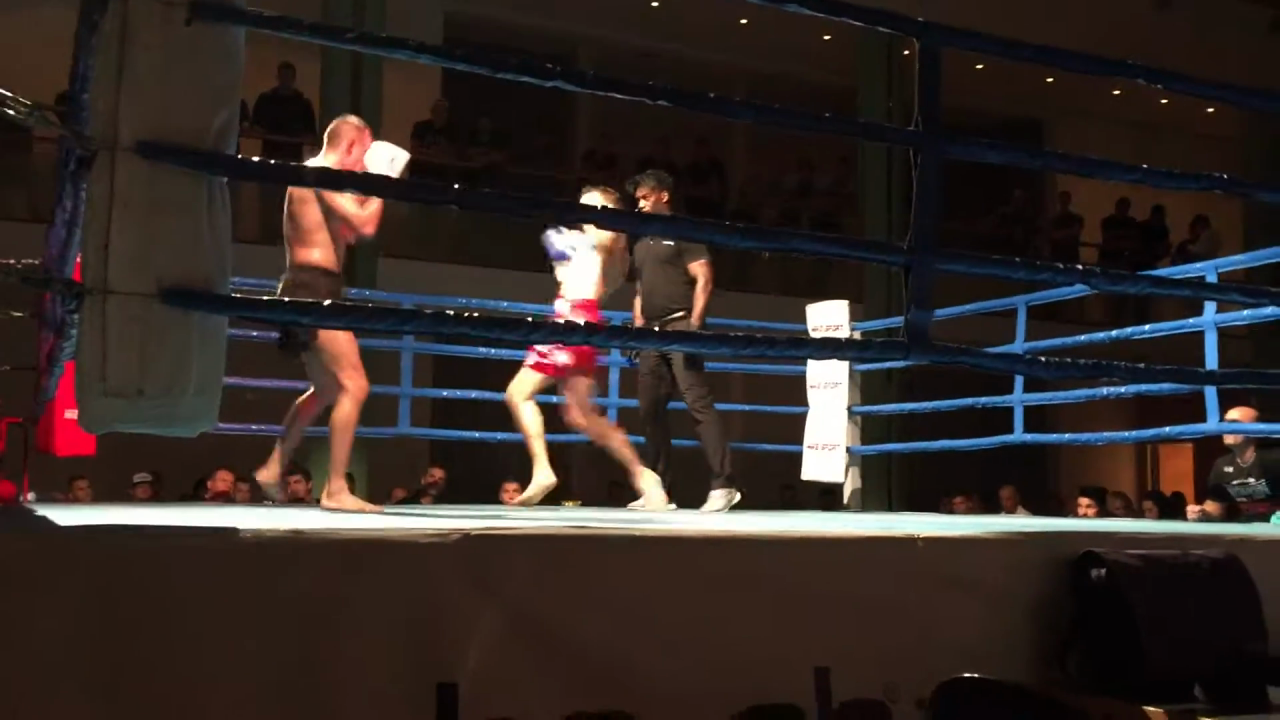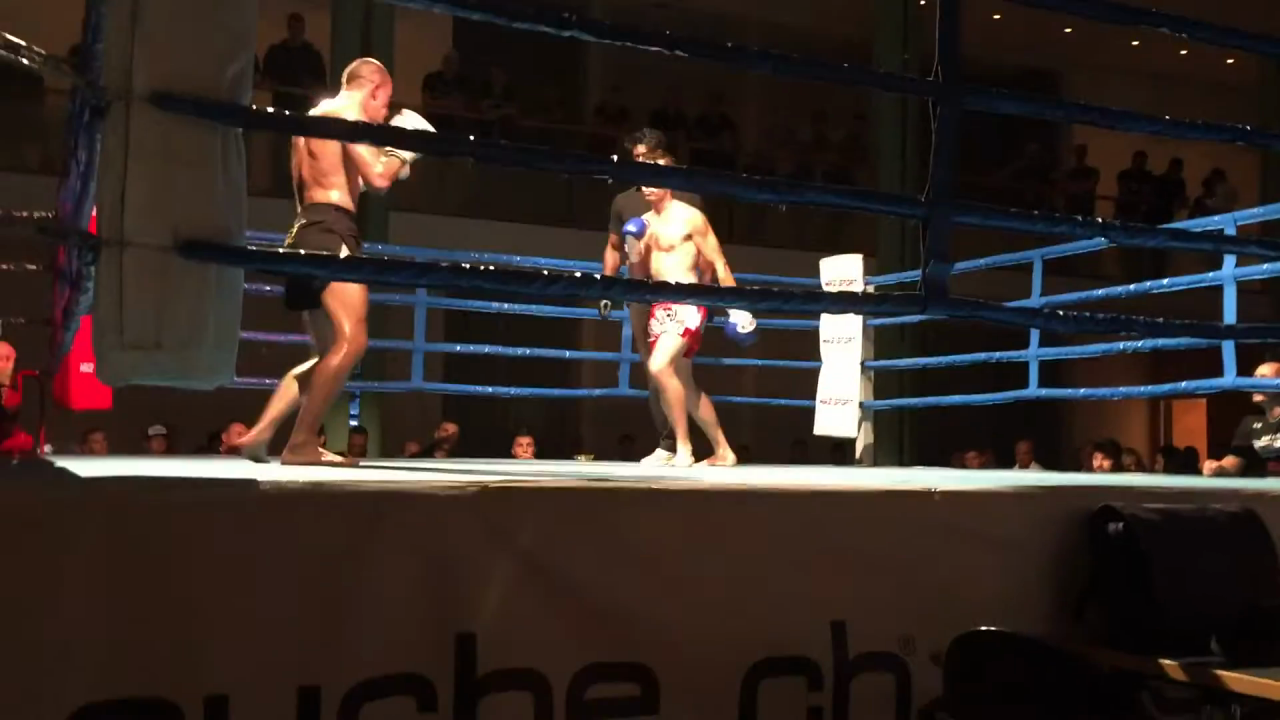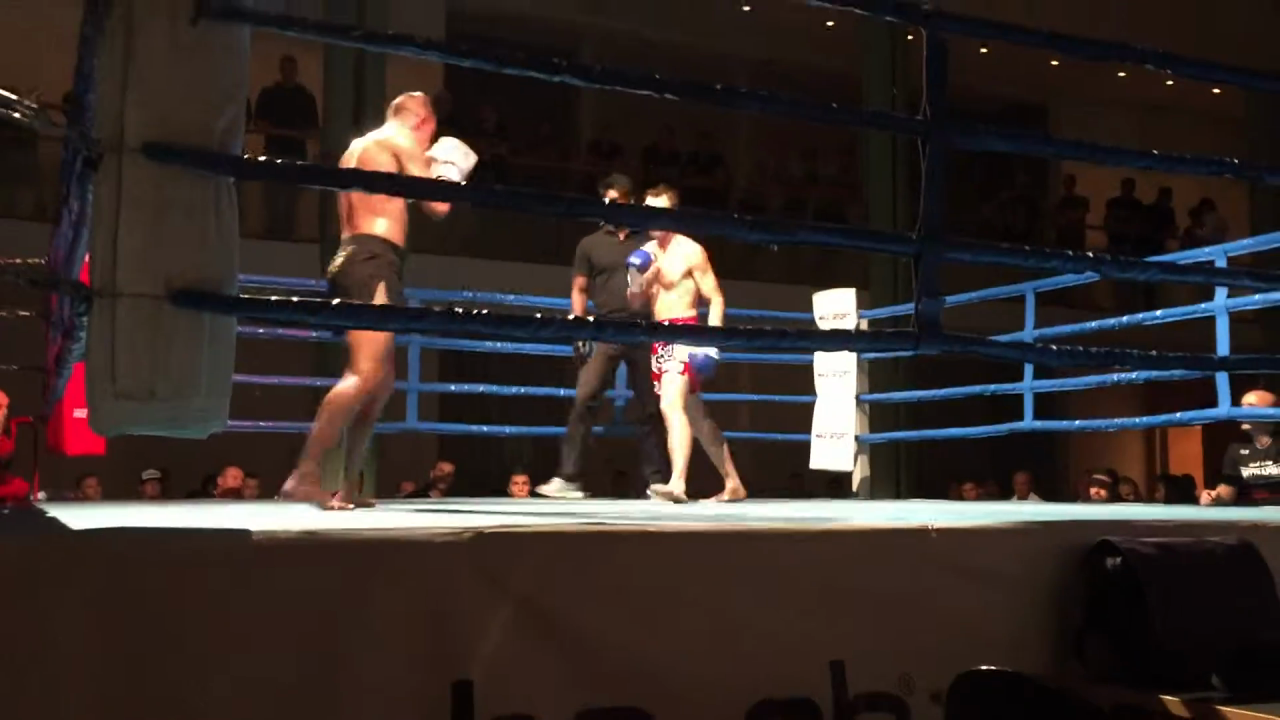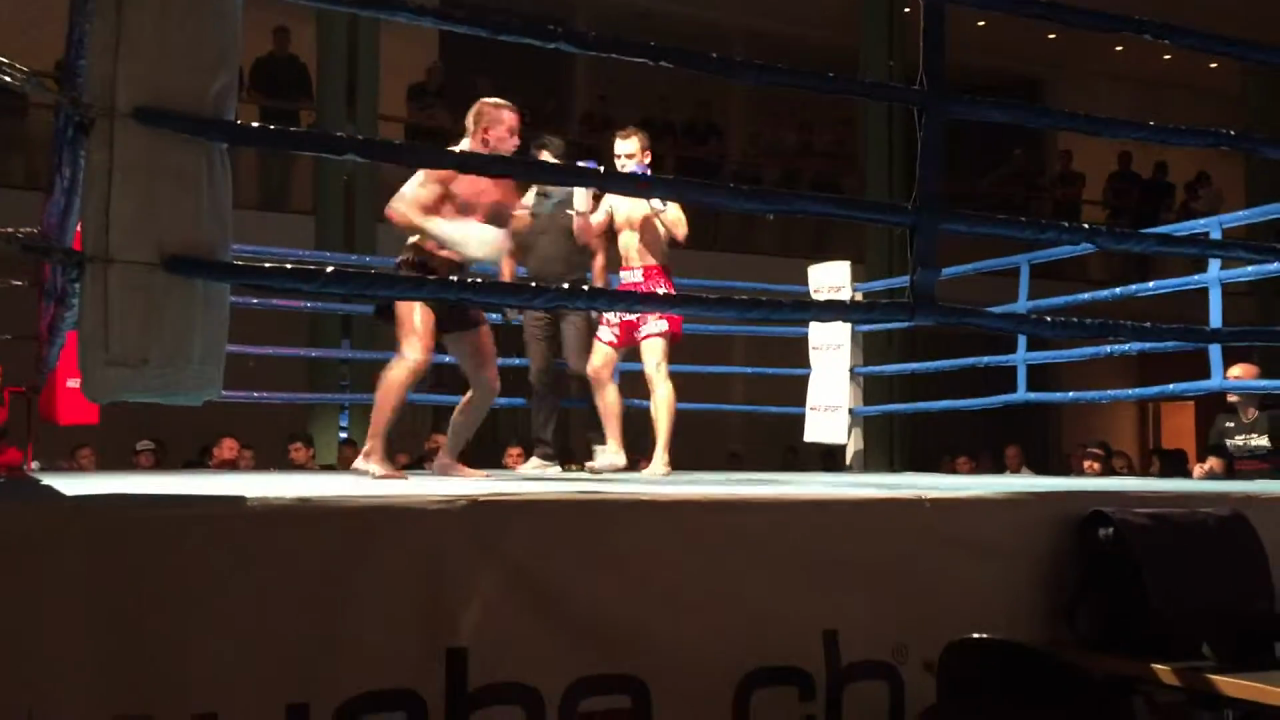
dt=0.4s
person 1, frame 1
right shoulder: (322, 174)
left elbow: (347, 235)
right elbow: (363, 226)
left hip: (314, 291)
right hip: (312, 290)
left knee: (325, 388)
right knee: (354, 385)
left ankle: (274, 468)
right ankle: (336, 489)
person 1, frame 2
left shoulder: (315, 118)
right shoulder: (346, 112)
right elbow: (378, 178)
left wrist: (386, 154)
right wrist: (403, 151)
left hip: (308, 235)
right hip: (329, 233)
left knee: (330, 354)
right knee: (351, 339)
left ankle: (260, 432)
right ankle: (302, 442)
person 1, frame 3
left shoulder: (357, 148)
right shoulder: (401, 141)
right elbow: (437, 206)
left wrist: (421, 172)
right wrist: (449, 171)
left hip: (353, 262)
right hip: (373, 264)
left knee: (380, 382)
right knee: (365, 375)
left ankle: (349, 487)
right ankle: (306, 474)
person 1, frame 4
left shoulder: (503, 179)
right shoulder: (447, 164)
left elbow: (506, 225)
right elbow: (397, 209)
right wrist: (443, 230)
left hip: (452, 282)
right hip: (420, 272)
left knee: (488, 383)
right knee: (415, 356)
left ankle: (448, 458)
right ankle: (372, 453)
person 2, frame 1
right shoulder: (642, 244)
left elbow: (704, 282)
left wrist: (694, 327)
left hip: (680, 328)
right hip: (653, 334)
left knee: (699, 404)
right knee: (650, 411)
left ankle: (722, 485)
person 2, frame 2
left shoulder: (685, 198)
right shoulder: (624, 201)
right elbow: (613, 248)
right knee: (652, 364)
left ankle: (672, 439)
right ankle: (668, 442)
person 2, frame 3
right shoulder: (590, 244)
right elbow: (579, 291)
left knee: (649, 408)
right knee: (583, 398)
left ankle: (656, 479)
right ankle: (567, 478)
person 2, frame 4
right shoulder: (522, 207)
left elbow: (597, 254)
right elbow: (509, 255)
left knee: (579, 369)
right knee: (540, 377)
right ankle: (544, 455)
person 3, frame 1
left shoulder: (608, 231)
left elbow: (598, 241)
left wrist: (571, 245)
right wrist: (563, 262)
left hip: (578, 318)
right hip: (568, 320)
left knee: (582, 416)
right knee: (516, 394)
left ankle: (643, 476)
right ankle: (541, 471)
person 3, frame 2
left shoulder: (689, 217)
right shoulder: (644, 222)
left elbow: (718, 263)
right elbow: (640, 273)
left wrist: (736, 304)
right wrist: (635, 248)
left hip: (685, 301)
right hip: (660, 306)
left knee: (658, 367)
right knee: (686, 388)
left ankle: (684, 447)
right ankle: (722, 451)
person 3, frame 3
left shoulder: (691, 251)
right shoulder: (648, 253)
left elbow: (716, 298)
right elbow: (636, 303)
right wrist: (636, 278)
right hip: (662, 339)
left knee: (671, 406)
right knee: (696, 418)
left ankle: (676, 483)
right ankle: (733, 482)
person 3, frame 4
right shoulder: (614, 196)
left elbow: (680, 232)
right elbow: (586, 235)
left wrist: (653, 198)
right wrist: (582, 203)
left hip: (654, 285)
right hip: (624, 287)
left knee: (655, 370)
right knee: (598, 369)
left ankle: (661, 457)
right ankle: (614, 449)
